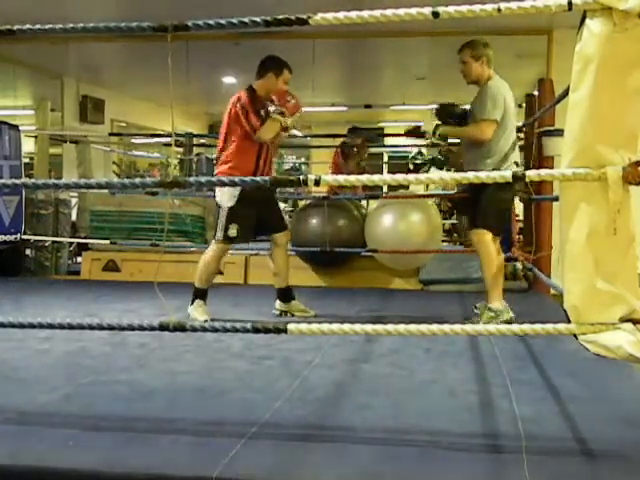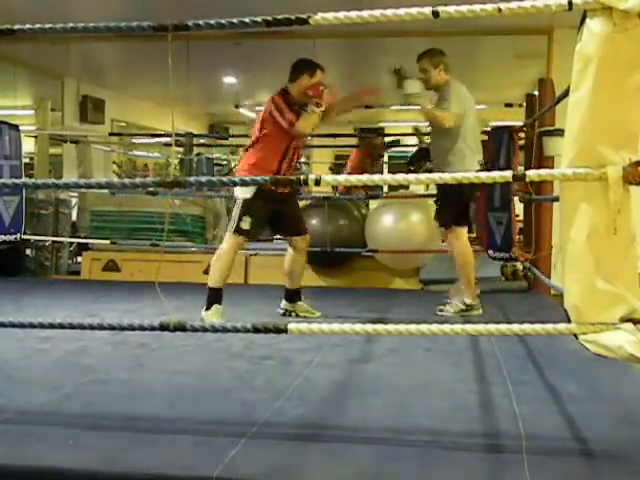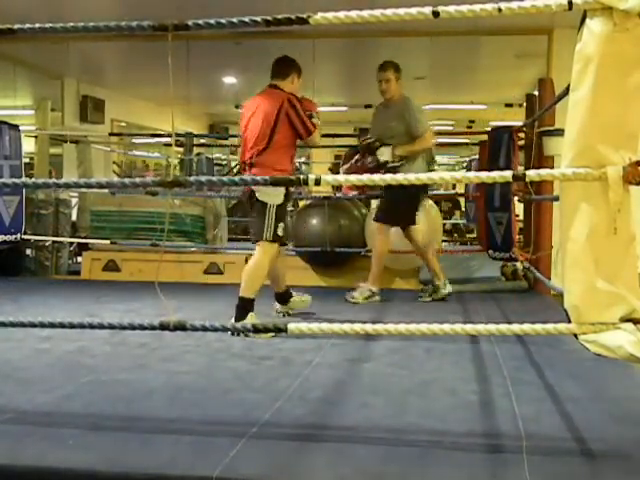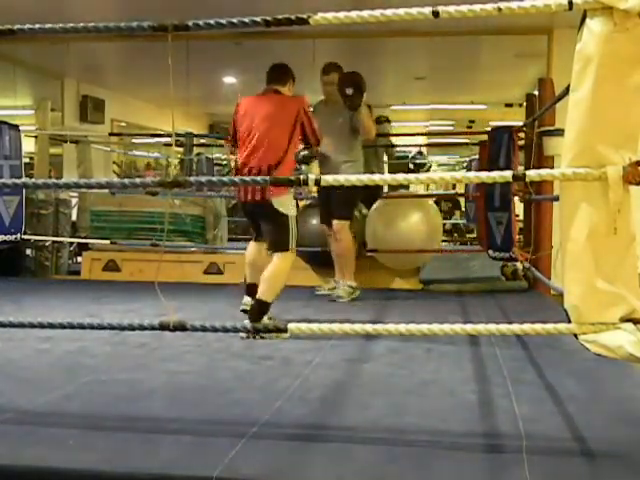
dt=0.7s
person 1, frame 1
left shoulder: (262, 105)
right shoulder: (244, 100)
left elbow: (270, 147)
right elbow: (262, 136)
left wrist: (283, 123)
right wrist: (280, 113)
left hip: (259, 186)
right hip: (236, 185)
left knee: (281, 238)
right knee: (221, 245)
left ankle: (285, 300)
right ankle: (197, 301)
person 1, frame 2
left shoulder: (301, 104)
right shoulder: (280, 100)
left elbow: (326, 112)
right elbow: (301, 129)
left wrist: (359, 97)
right wrist: (317, 103)
left hip: (281, 187)
right hip: (254, 182)
left knee: (300, 241)
right knee: (234, 240)
left ankle: (291, 301)
right ankle: (212, 305)
person 1, frame 3
left shoulder: (251, 103)
right shoulder: (288, 101)
right elbow: (313, 139)
right wrist: (312, 114)
left hip: (254, 179)
left knee: (274, 246)
right knee: (267, 248)
left ankle: (284, 299)
right ankle: (242, 316)
person 1, frame 4
left shoulder: (244, 104)
right shoulder: (296, 107)
left elbow: (233, 144)
right elbow: (317, 145)
left hip: (245, 188)
right hip: (275, 190)
left knee: (260, 238)
right knee: (283, 256)
left ankle: (251, 297)
right ankle: (257, 319)
person 2, frame 1
left shoulder: (492, 89)
right shoulder: (492, 89)
left elbow: (483, 132)
left wrist: (444, 130)
right wrist: (457, 140)
left hip: (493, 174)
right hip: (494, 174)
left knee: (480, 235)
right knee: (491, 238)
left ankle: (497, 306)
right ankle: (495, 301)
person 2, frame 2
left shoulder: (453, 91)
right shoulder: (447, 93)
left elbow: (445, 121)
left wrist: (416, 97)
right wrist: (428, 153)
left hip: (457, 173)
right hip: (453, 172)
left knee: (455, 232)
right knee: (453, 231)
left ankle: (469, 298)
right ankle: (467, 284)
person 2, frame 3
left shoulder: (409, 108)
right shoulder: (380, 110)
left elbow: (428, 141)
right elbow: (373, 140)
left wrist: (396, 153)
left knee: (380, 228)
right knee: (410, 232)
left ankle: (372, 287)
right ankle: (440, 282)
person 2, frame 4
left shoulder: (352, 107)
right shoulder: (317, 109)
left elbow: (370, 134)
left wrist: (359, 107)
left hip: (349, 175)
right hip: (326, 176)
left knee: (340, 227)
right knee: (331, 230)
left ankle: (350, 283)
right ankle: (339, 279)
